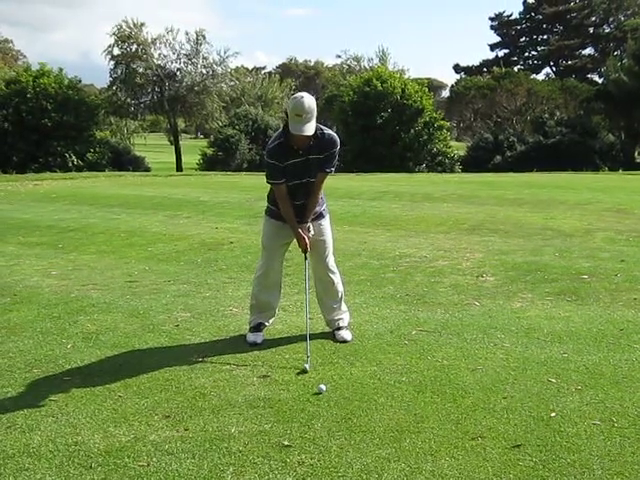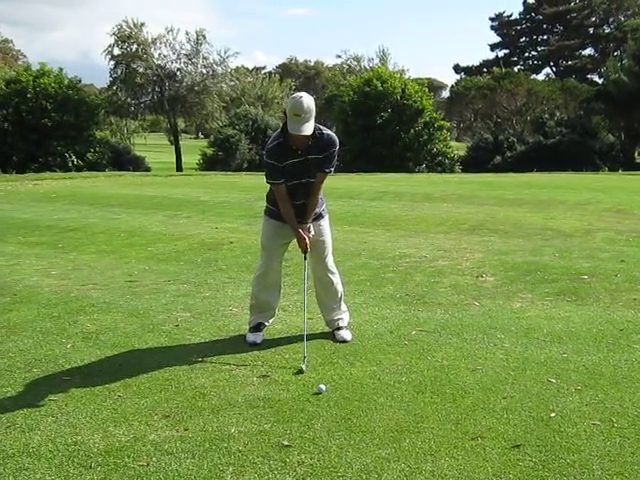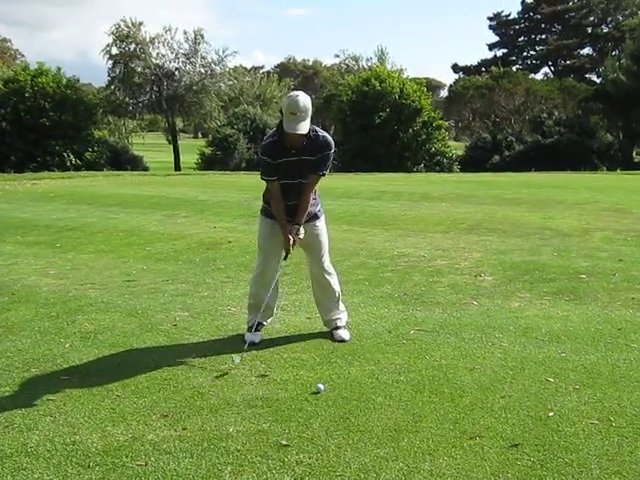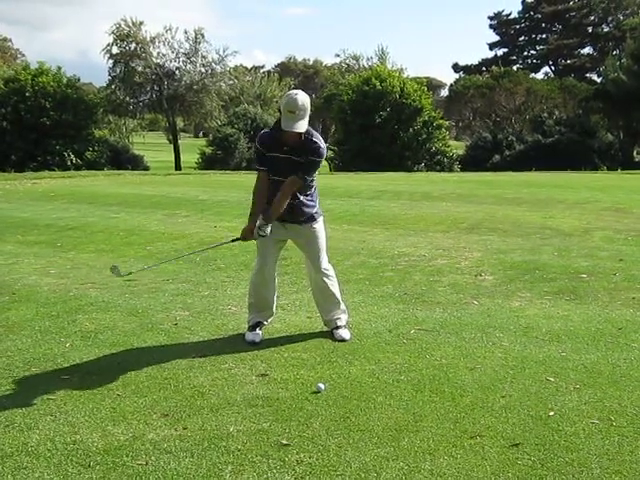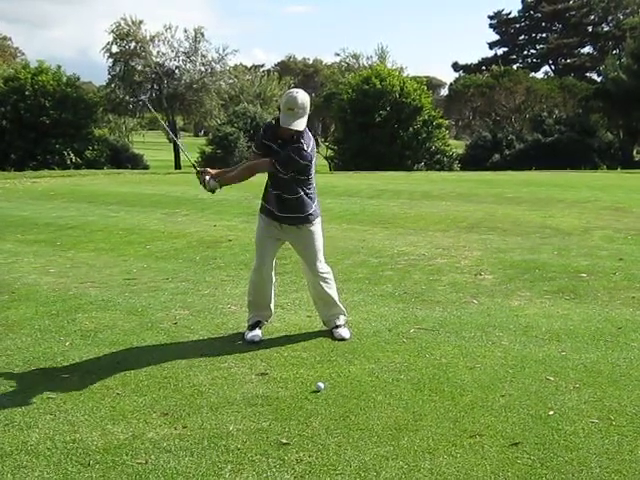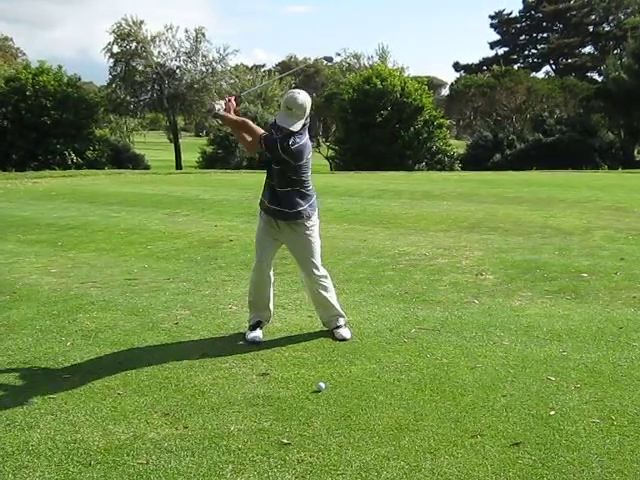
dt=0.2s
person 1, frame 1
left shoulder: (329, 141)
right shoulder: (275, 149)
left elbow: (317, 186)
right elbow: (281, 195)
left wrist: (307, 224)
right wrist: (296, 231)
left hip: (315, 214)
right hip: (279, 216)
left knee: (326, 267)
right knee: (268, 268)
left ankle: (338, 321)
right ankle: (258, 322)
person 1, frame 2
left shoulder: (328, 141)
right shoulder: (274, 149)
left elbow: (317, 186)
right elbow: (281, 195)
left wrist: (307, 224)
right wrist: (296, 230)
left hip: (315, 215)
right hip: (279, 216)
left knee: (325, 268)
right knee: (268, 268)
left ankle: (338, 321)
right ankle: (258, 322)
person 1, frame 3
left shoulder: (323, 143)
right shoulder: (269, 146)
left elbow: (309, 189)
right elbow: (274, 193)
left wrist: (299, 225)
right wrist: (285, 230)
left hip: (310, 215)
right hip: (274, 216)
left knee: (322, 268)
right knee: (265, 269)
left ankle: (336, 320)
right ankle: (256, 321)
person 1, frame 4
left shoulder: (315, 146)
right shoulder: (265, 139)
left elbow: (288, 189)
right elbow: (261, 183)
left wrist: (267, 224)
right wrist: (253, 220)
left hip: (306, 216)
right hip: (270, 214)
left knee: (320, 269)
right knee: (263, 268)
left ankle: (336, 319)
right ankle: (257, 320)
person 1, frame 5
left shoulder: (302, 149)
right shoulder: (270, 130)
left elbow: (258, 167)
right elbow: (253, 162)
left wrist: (220, 180)
right wrist: (220, 175)
left hip: (303, 219)
right hip: (271, 214)
left knee: (317, 270)
right knee: (262, 268)
left ankle: (335, 319)
right ankle: (257, 319)
person 1, frame 6
left shoulder: (293, 145)
right shoulder: (281, 126)
left elbow: (255, 135)
right elbow: (253, 145)
left wrist: (226, 117)
right wrist: (232, 117)
left hip: (299, 218)
right hip: (270, 213)
left knee: (313, 272)
right knee: (261, 267)
left ankle: (335, 320)
right ankle: (258, 320)
